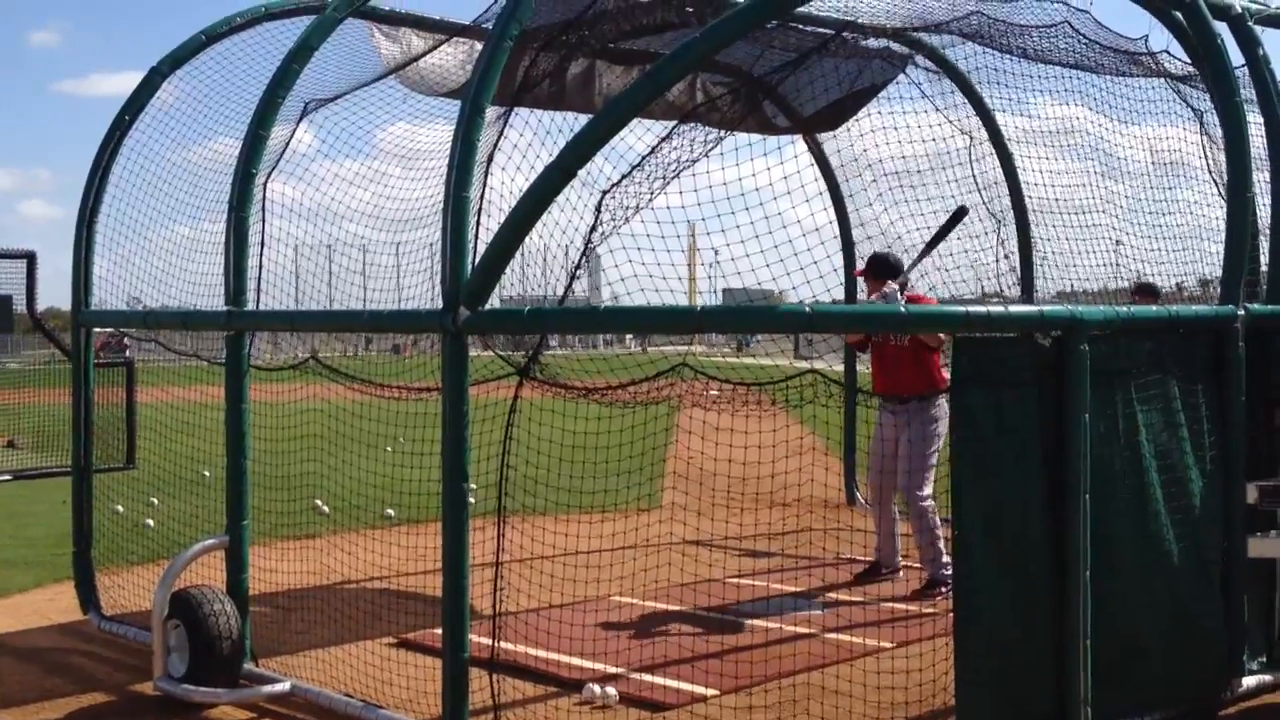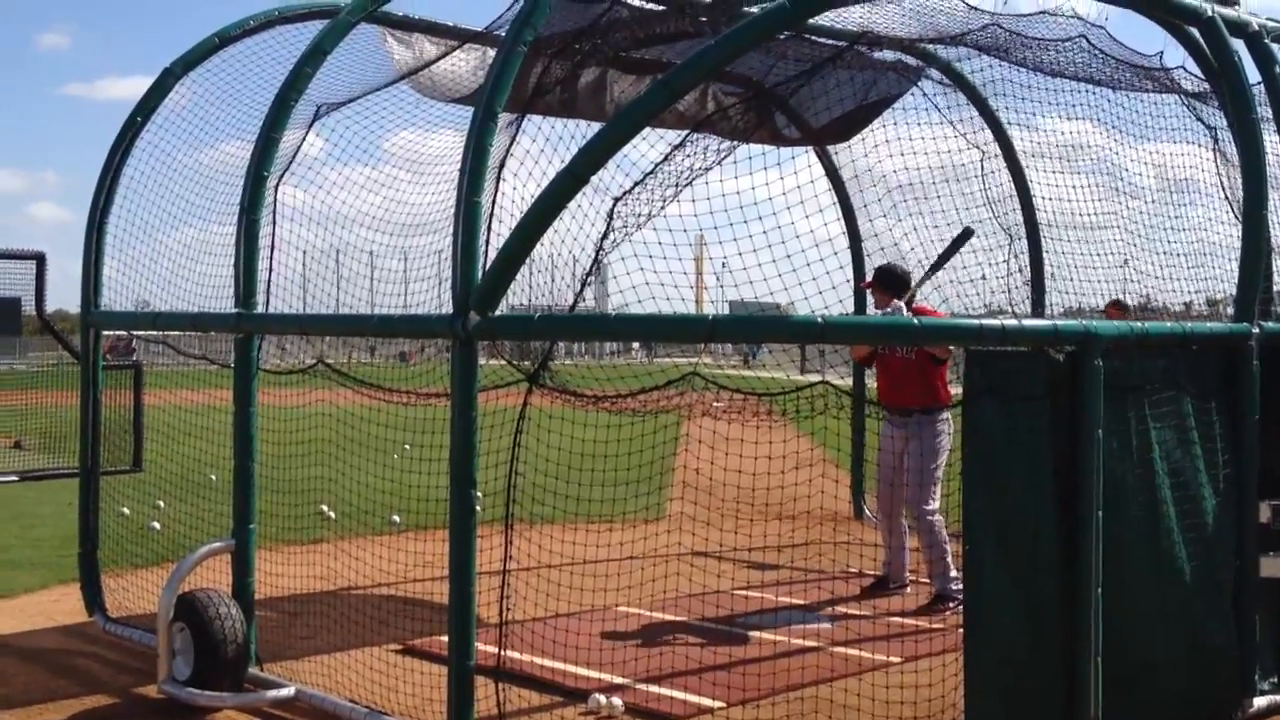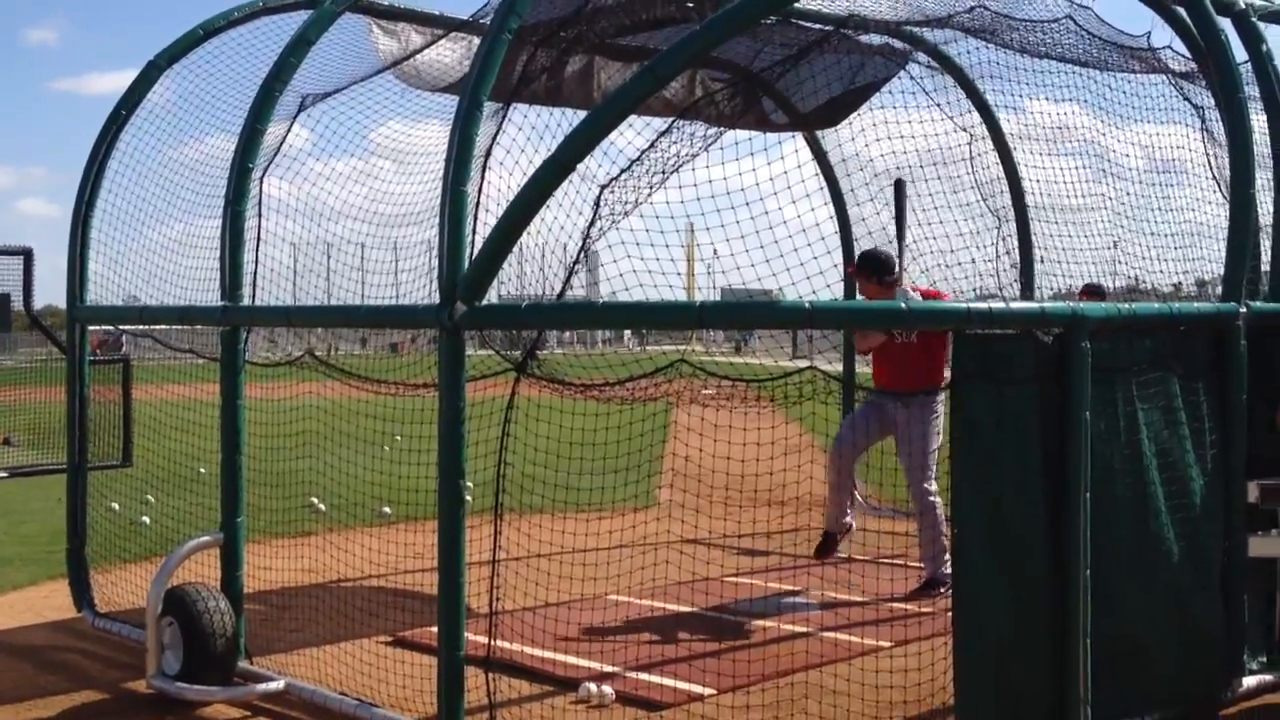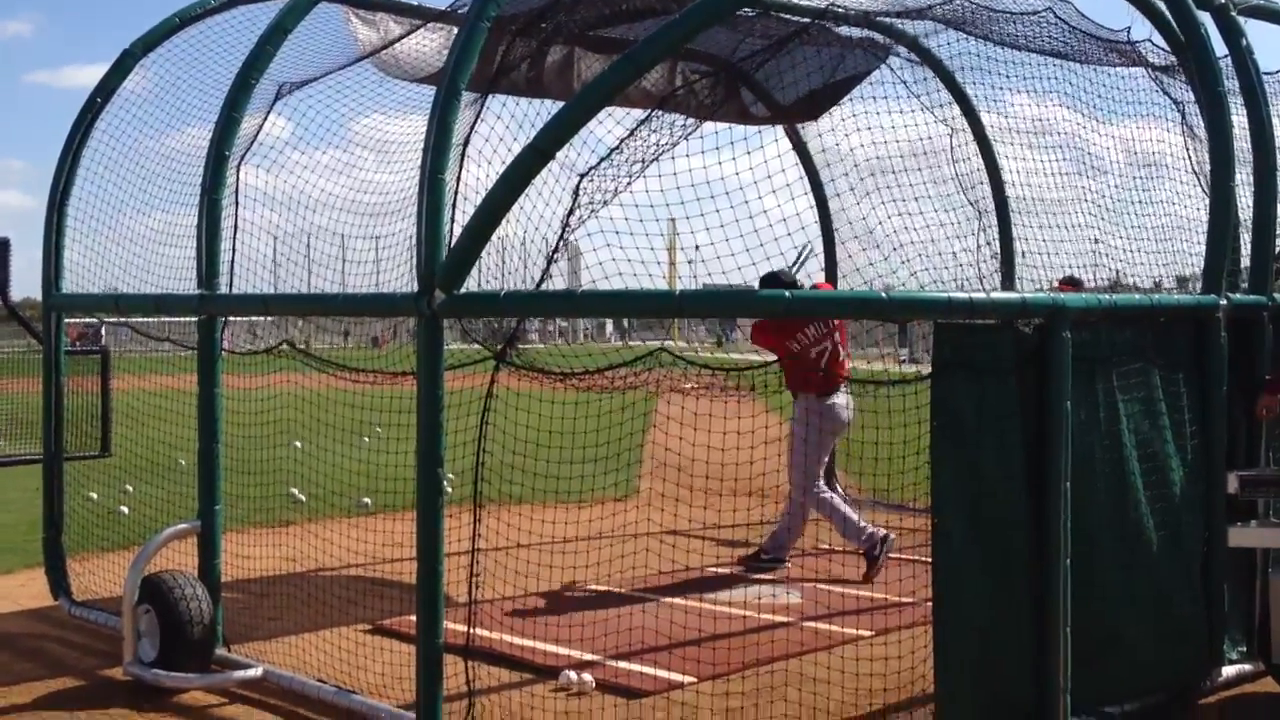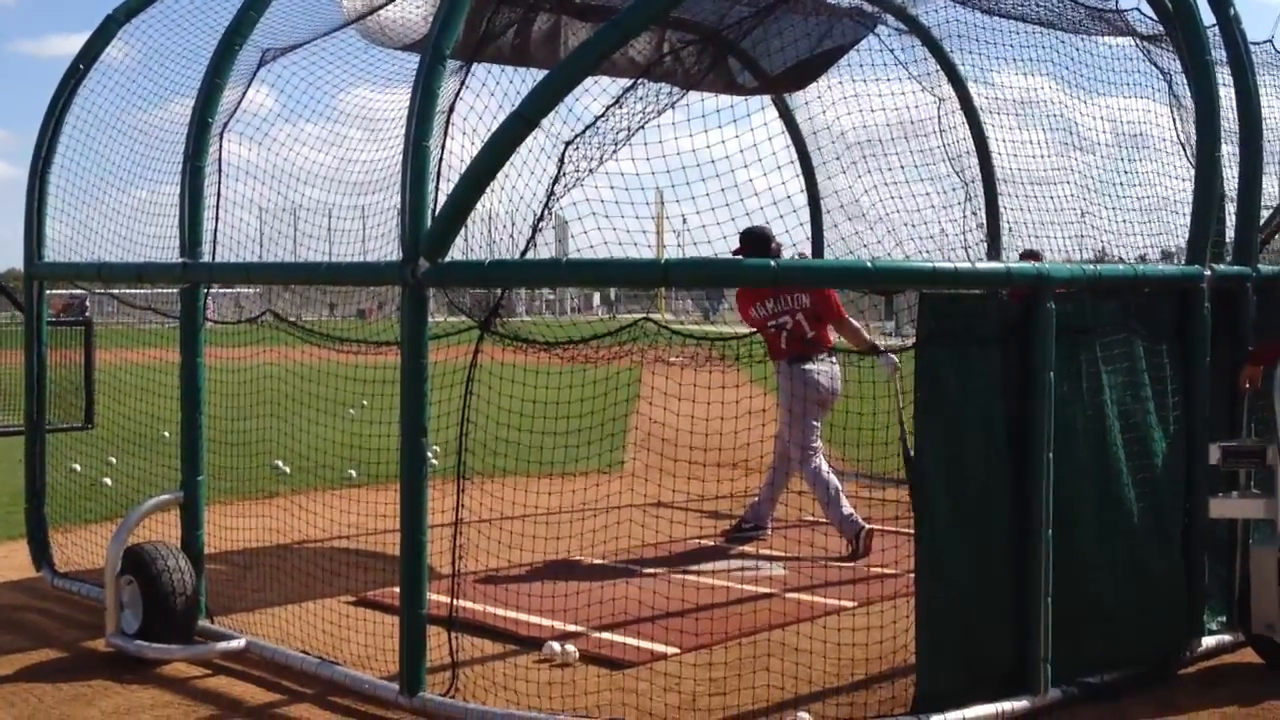
dt=0.7s
person 1, frame 1
left shoulder: (923, 306)
left elbow: (937, 338)
right elbow: (852, 336)
left wrist: (901, 309)
left hip: (924, 410)
right hip: (888, 409)
left knee: (915, 492)
right knee: (880, 489)
left ankle: (942, 573)
right ankle: (887, 560)
person 1, frame 2
left shoulder: (931, 319)
left elbow: (946, 350)
right elbow: (857, 352)
left hip: (929, 423)
right hip: (893, 422)
left knee: (922, 507)
right knee: (888, 504)
left ankle: (950, 588)
right ankle: (895, 574)
person 1, frame 3
left shoulder: (927, 298)
right elbow: (863, 341)
left wrist: (922, 306)
left hip: (923, 403)
right hip: (883, 398)
left knee: (922, 487)
right knee: (842, 449)
left ankle: (941, 573)
right ankle: (838, 525)
person 1, frame 4
left shoulder: (772, 330)
left hip: (815, 407)
right hip: (837, 400)
left knee: (809, 487)
right knee: (803, 481)
left ankle: (871, 540)
right ankle: (776, 549)
person 1, frame 5
left shoulder: (746, 297)
right elbow: (841, 322)
right wrist: (876, 350)
left hip: (796, 375)
right hip: (828, 369)
left knee: (807, 457)
right knee: (785, 450)
left ankle: (853, 529)
right ankle: (757, 519)
